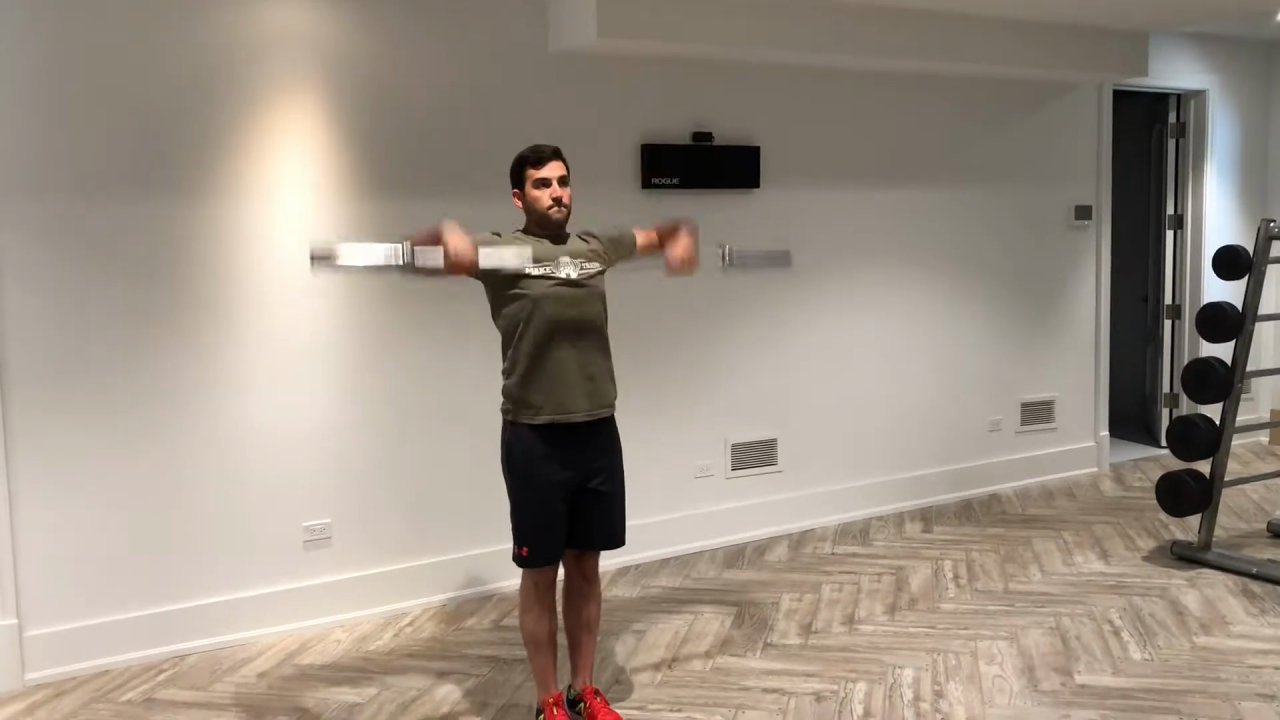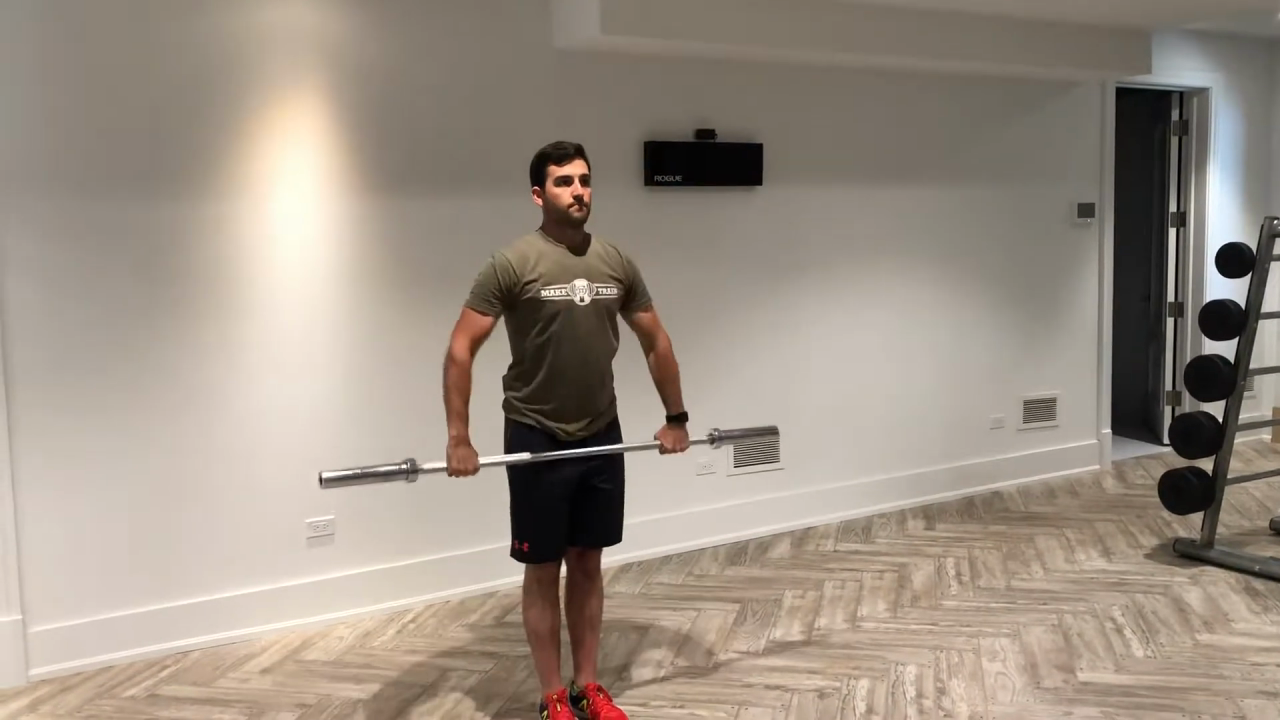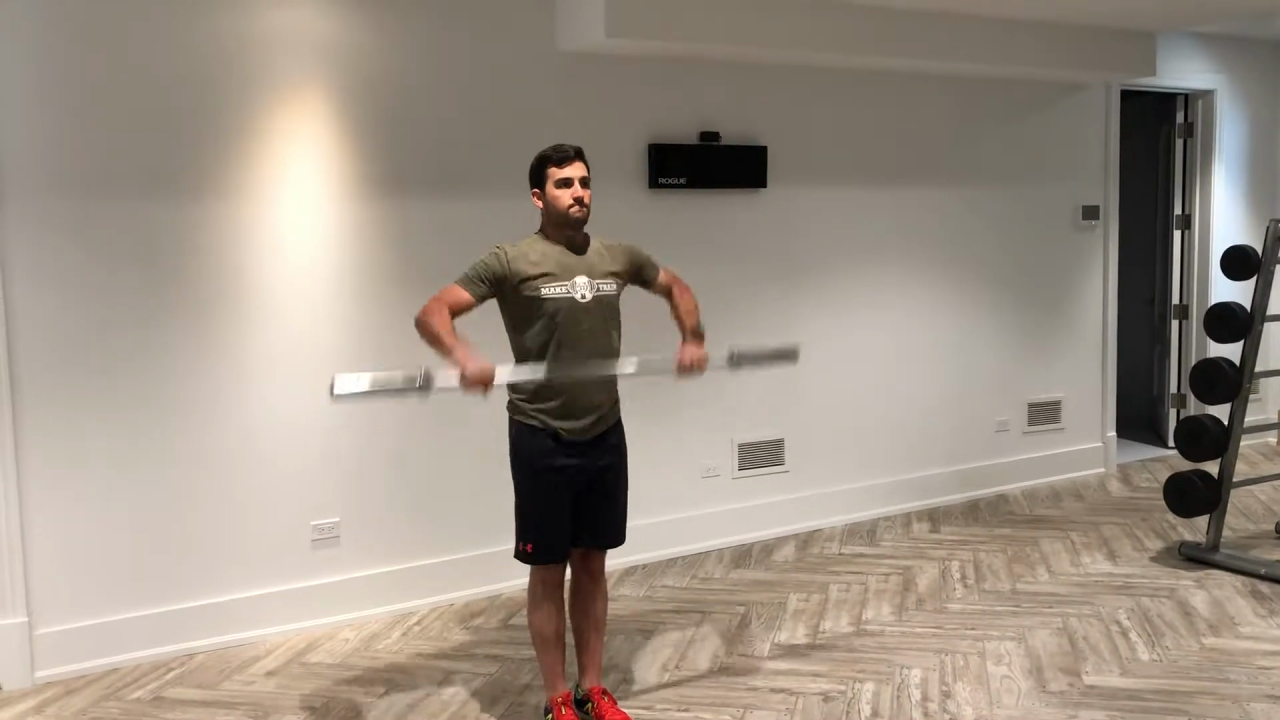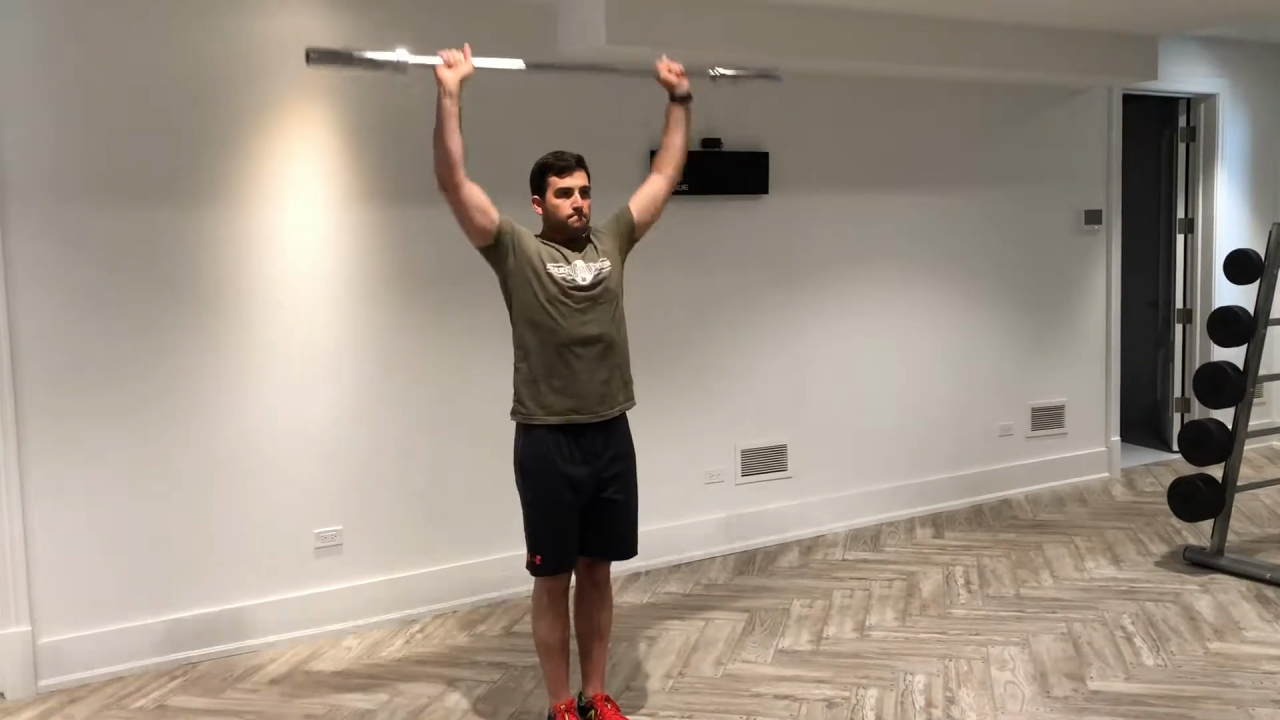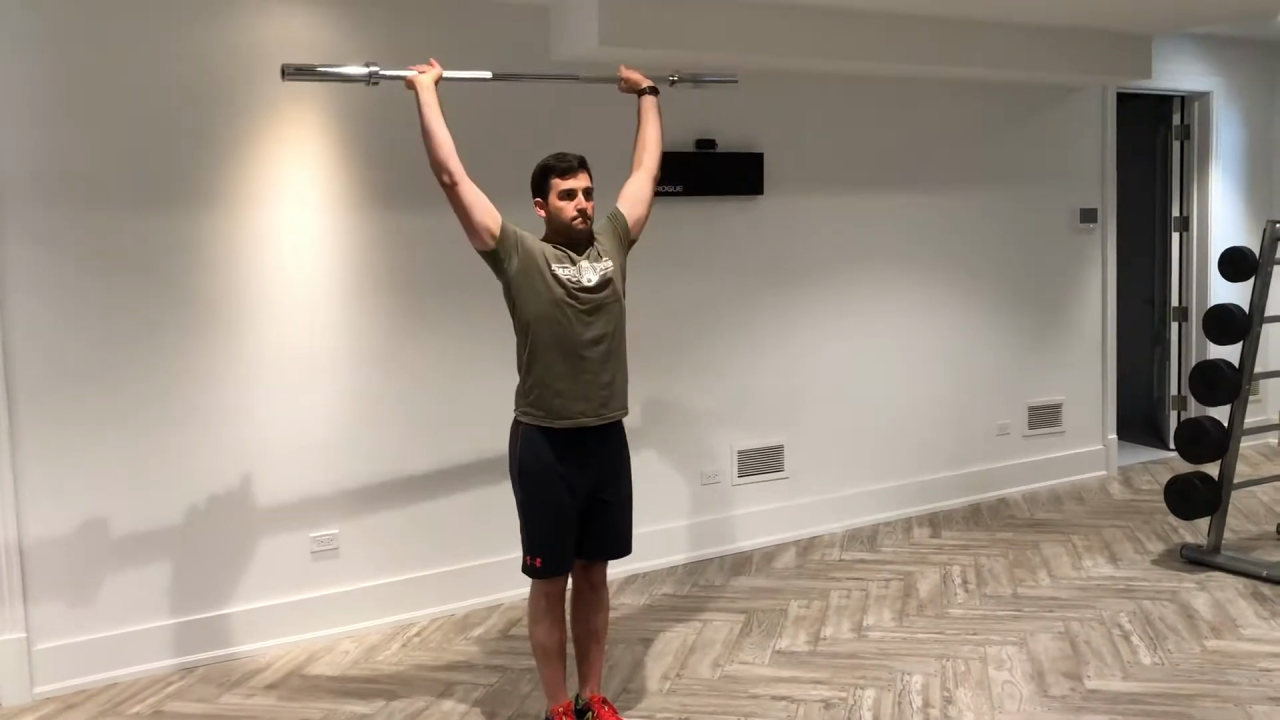
dt=0.4s
person 1, frame 1
left shoulder: (596, 244)
right shoulder: (500, 250)
left elbow: (662, 236)
left wrist: (682, 235)
right wrist: (444, 238)
left hip: (598, 432)
right hip: (535, 438)
left knee: (585, 565)
right knee: (540, 571)
person 1, frame 2
left shoulder: (617, 262)
right shoulder: (512, 263)
left elbow: (655, 341)
right elbow: (461, 349)
left wrist: (676, 417)
right wrist: (458, 437)
left hip: (601, 433)
right hip: (537, 438)
left knee: (588, 561)
right knee: (544, 568)
person 1, frame 3
left shoulder: (617, 255)
right shoulder: (512, 260)
left elbow: (675, 286)
right elbow: (432, 314)
left wrist: (692, 337)
right wrist: (463, 356)
left hip: (604, 433)
right hip: (541, 438)
left knee: (592, 562)
right knee: (549, 569)
person 1, frame 4
left shoulder: (612, 239)
right shoulder: (514, 249)
left elbow: (666, 174)
right elbow: (453, 182)
left wrist: (679, 100)
right wrist: (450, 91)
left hip: (611, 436)
right hip: (548, 442)
left knee: (598, 572)
right knee: (554, 579)
person 1, frame 5
left shoulder: (613, 241)
right shoulder: (517, 254)
left elbow: (646, 168)
right elbow: (453, 177)
left wrist: (645, 94)
right wrist: (426, 92)
left hip: (607, 439)
right hip: (544, 443)
left knee: (594, 575)
right knee: (550, 581)
